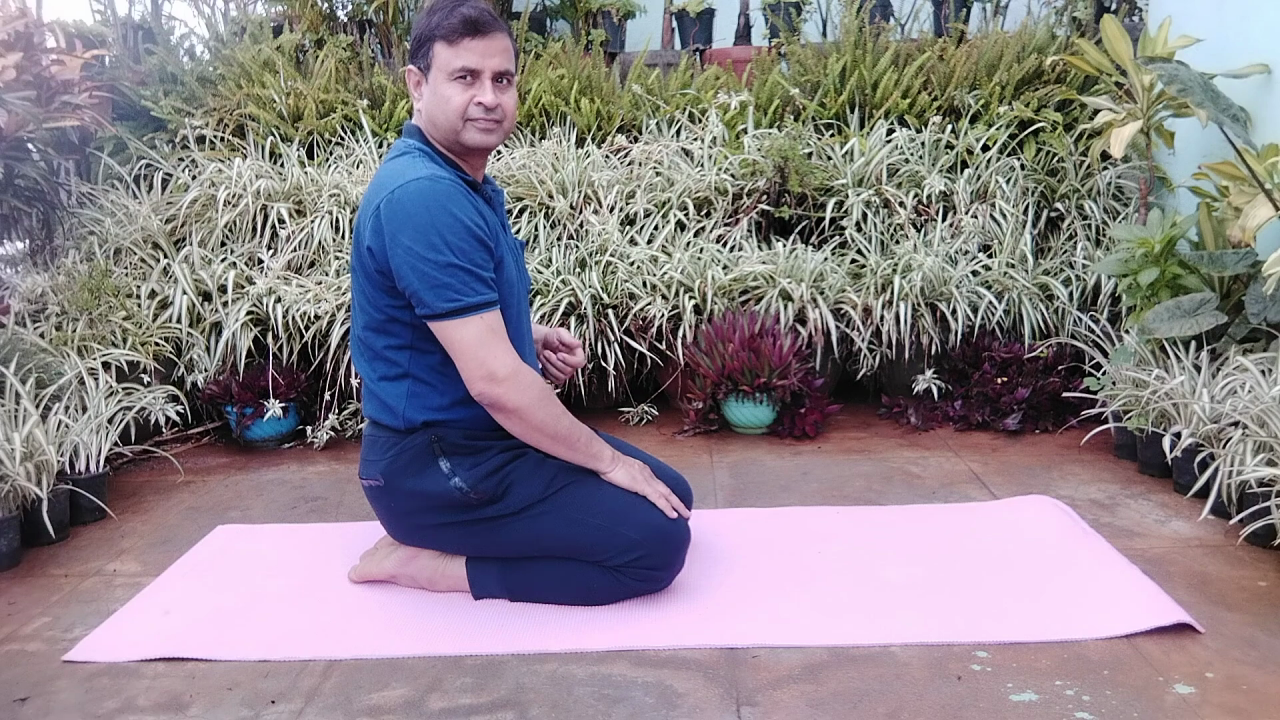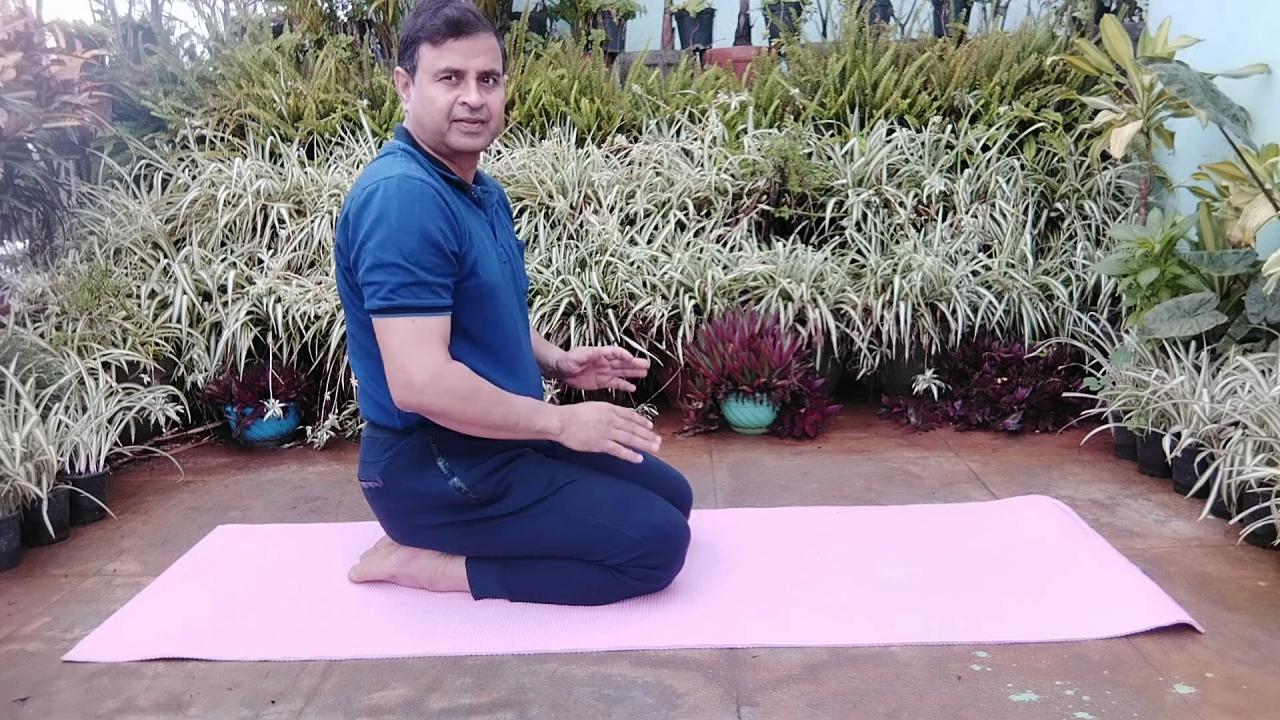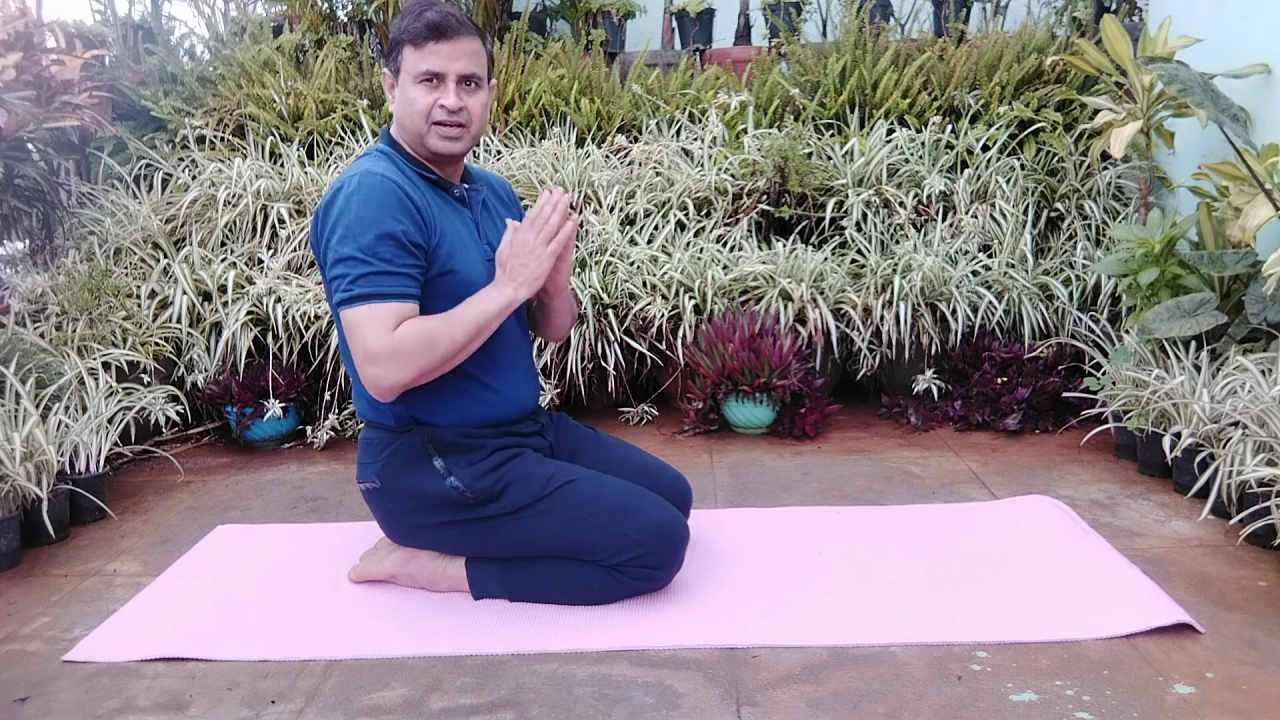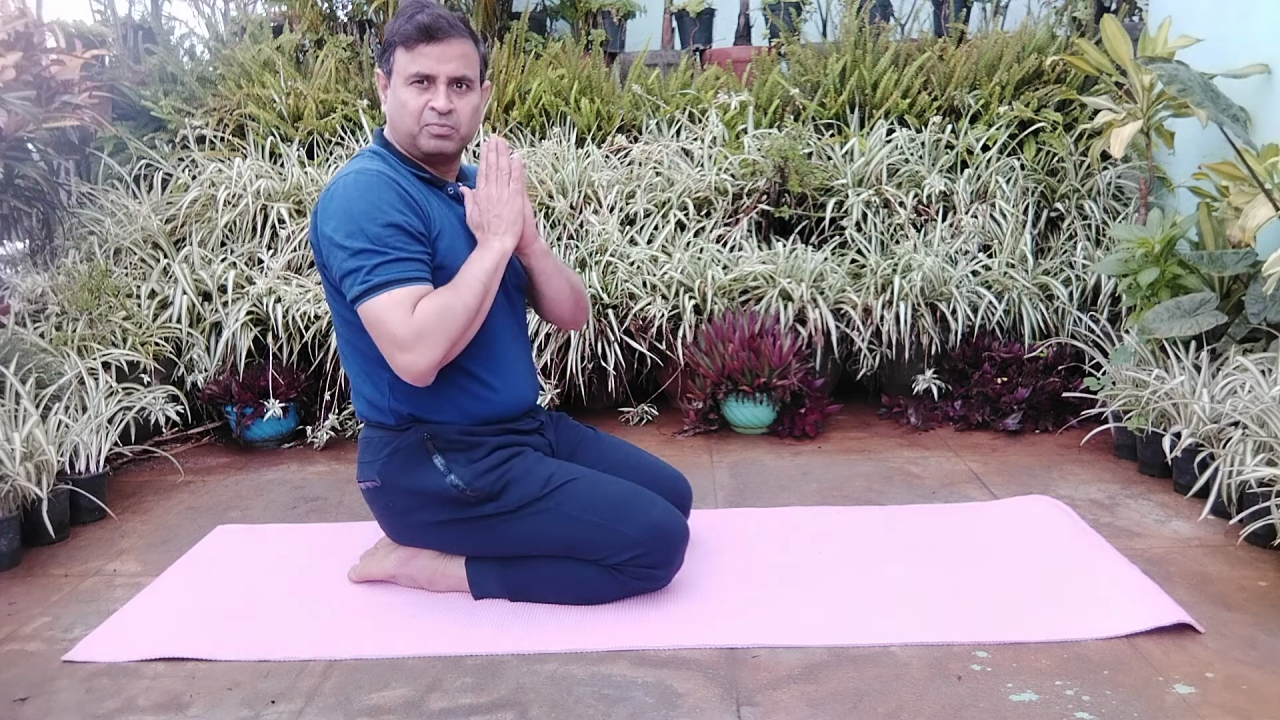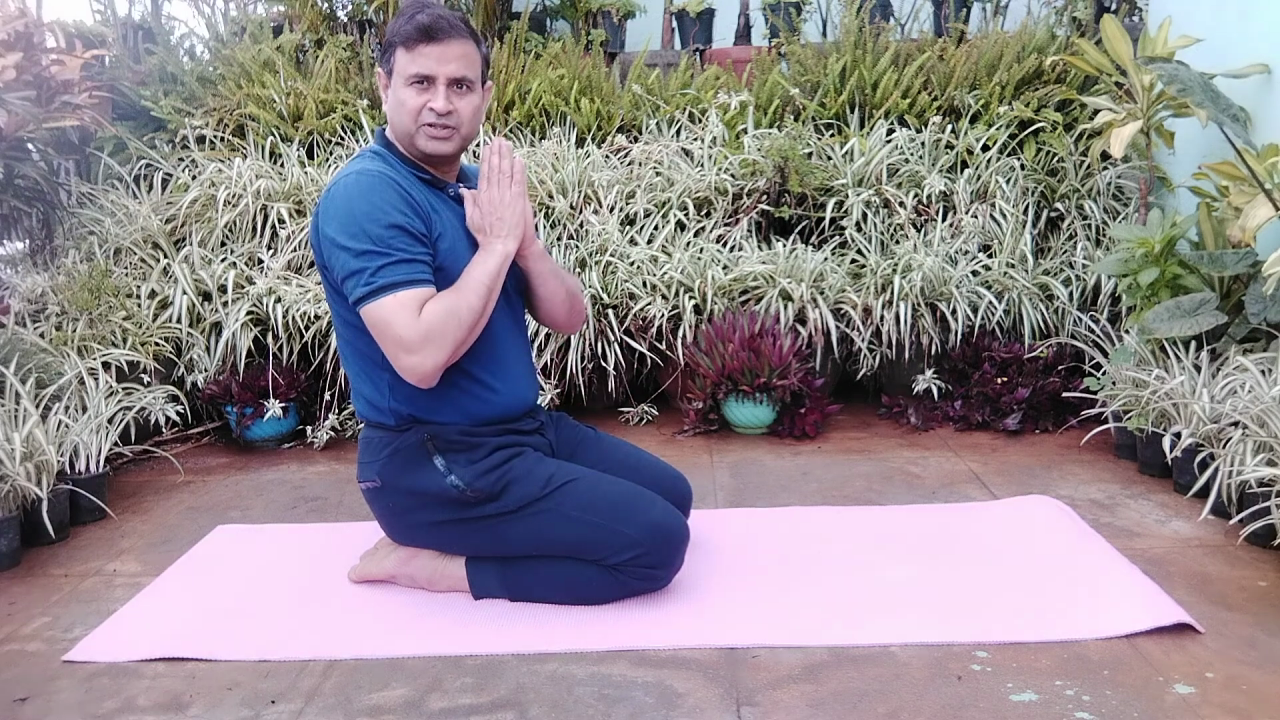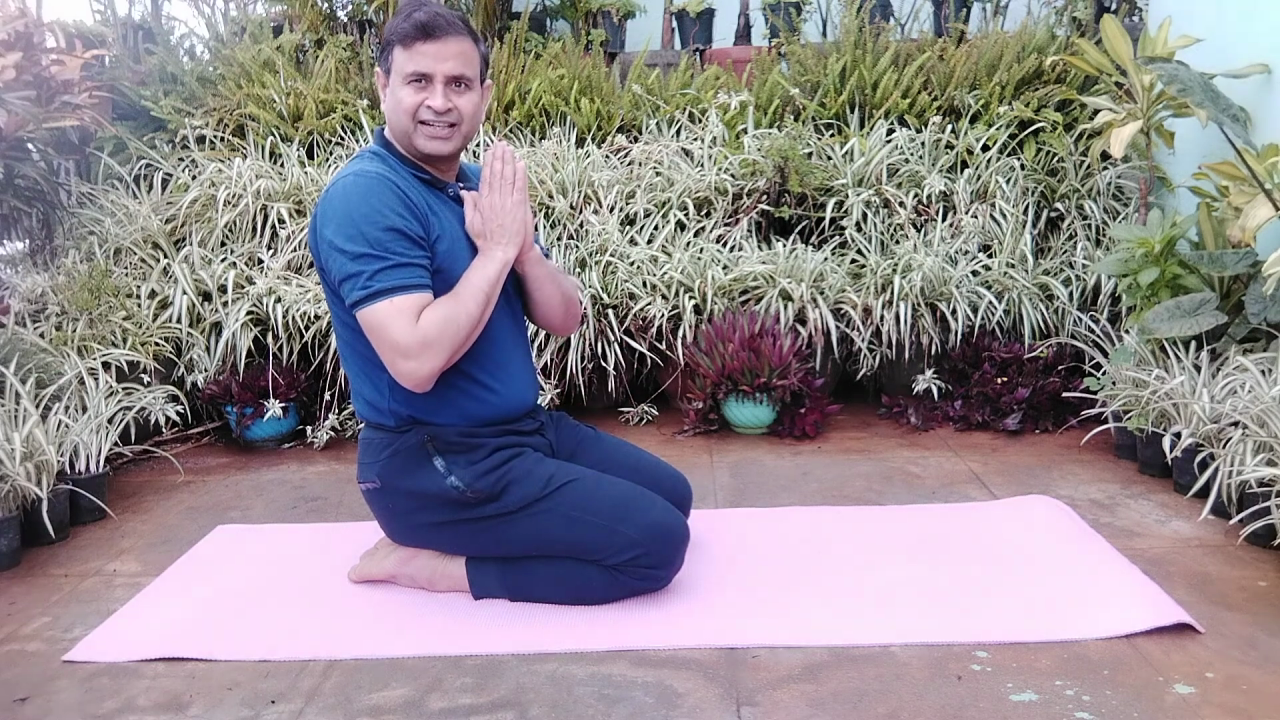
dt=0.3s
person 1, frame 1
left shoulder: (470, 185)
right shoulder: (423, 197)
right elbow: (495, 381)
left wrist: (531, 340)
right wrist: (608, 460)
left hip: (490, 437)
right hip: (437, 466)
left knee: (671, 497)
right knee: (658, 542)
left ankle: (440, 543)
right ankle: (430, 562)
person 1, frame 2
left shoulder: (483, 192)
right shoulder: (400, 197)
right elbow: (419, 383)
left wrist: (563, 364)
right wrist: (562, 424)
left hip: (503, 437)
right hip: (435, 466)
left knee: (669, 497)
right knee: (656, 544)
left ankle: (436, 546)
right ankle: (432, 562)
person 1, frame 3
left shoulder: (492, 191)
right shoulder: (372, 195)
left elbow: (551, 327)
right elbow: (385, 368)
left wrist: (553, 275)
right wrist: (511, 285)
left hip: (518, 429)
right hip: (433, 465)
left knee: (670, 495)
right knee: (656, 541)
left ankle: (444, 544)
right ankle: (430, 562)
person 1, frame 4
left shoulder: (480, 188)
right shoulder: (364, 195)
left elbow: (573, 314)
right elbow: (417, 355)
left wrist: (525, 236)
right wrist: (494, 241)
left hip: (521, 425)
right hip: (432, 463)
left knee: (671, 495)
right knee: (656, 542)
left ankle: (443, 544)
right ankle: (426, 561)
person 1, frame 5
left shoulder: (481, 188)
right shoulder: (366, 196)
left elbow: (569, 318)
right elbow: (422, 357)
left wrist: (525, 240)
right wrist: (497, 243)
right hip: (431, 462)
left knee: (670, 495)
right knee: (656, 541)
left ankle: (440, 546)
right ankle: (426, 562)
person 1, frame 6
left shoulder: (483, 188)
right shoulder: (365, 196)
left elbow: (565, 319)
right elbow: (415, 362)
left wrist: (523, 246)
right wrist: (497, 248)
left hip: (524, 426)
right hip: (433, 464)
left knee: (671, 495)
right knee: (657, 542)
left ankle: (452, 543)
right ankle: (427, 561)
